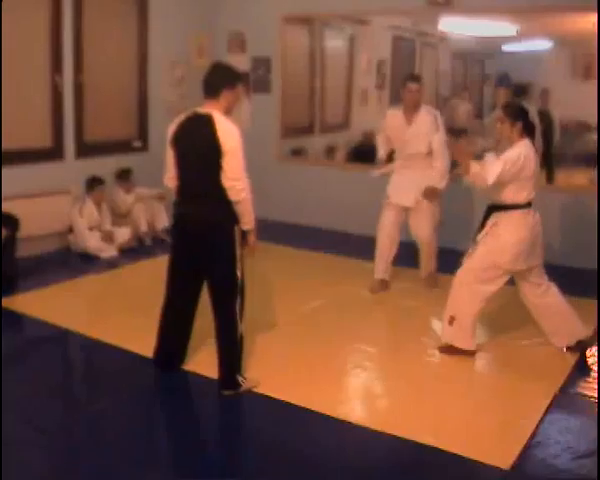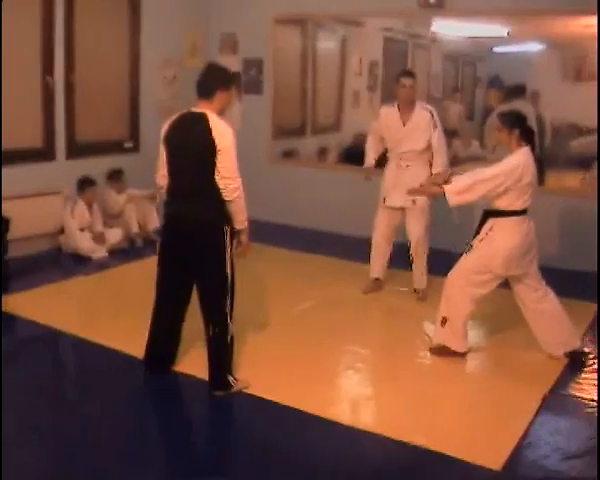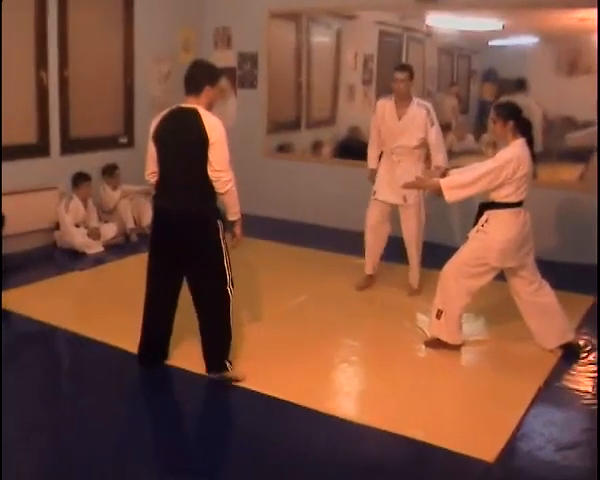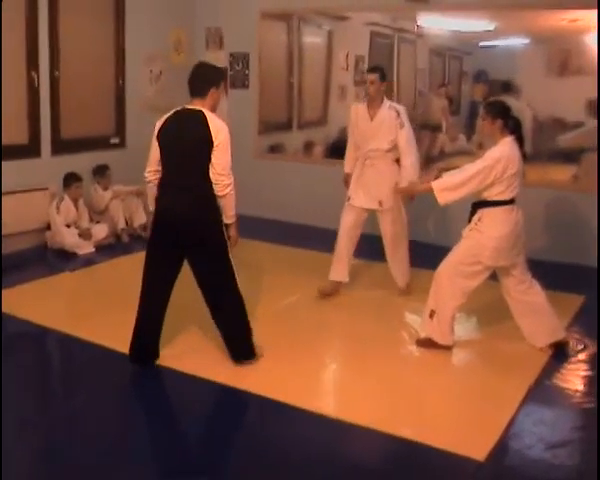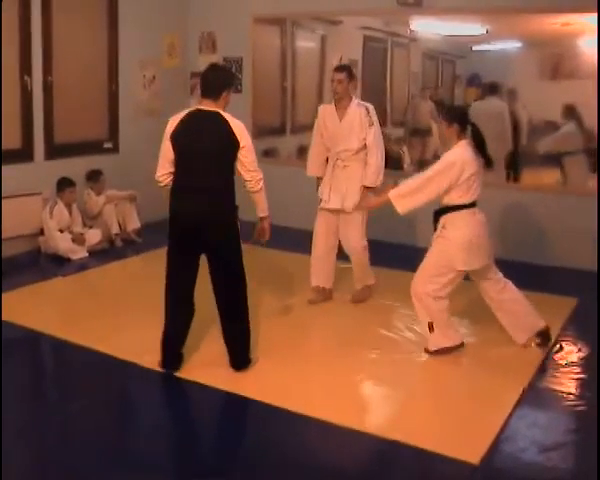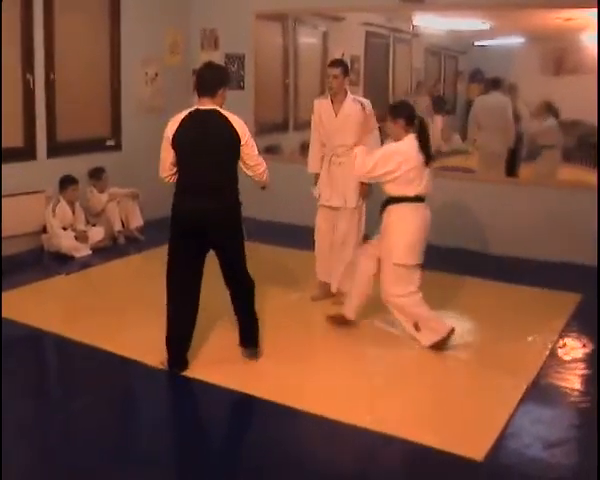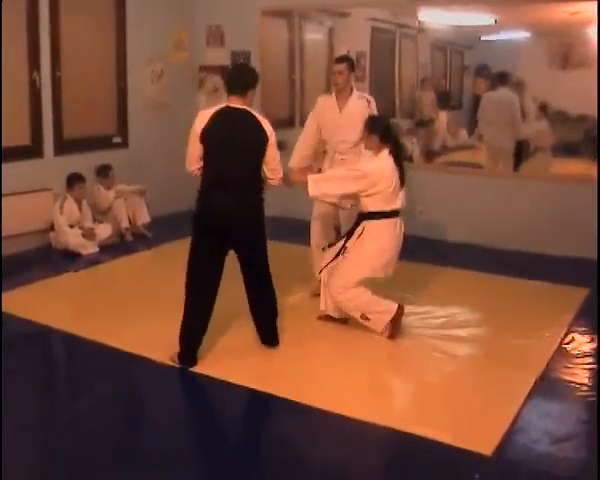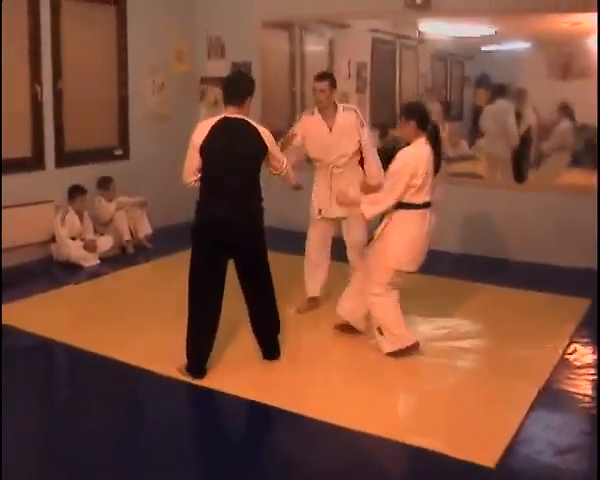
dt=0.3s
person 1, frame 1
left shoulder: (180, 126)
right shoulder: (226, 129)
left elbow: (172, 178)
right elbow: (237, 186)
right wrist: (249, 226)
left hip: (185, 218)
right hip: (218, 222)
left knee: (181, 291)
right knee: (227, 298)
left ankle: (167, 357)
right ankle: (230, 377)
person 1, frame 2
left shoulder: (172, 126)
right shoulder: (220, 129)
left elbow: (163, 178)
right elbow: (230, 185)
right wrist: (242, 226)
left hip: (176, 217)
right hip: (209, 222)
left knee: (171, 291)
right knee: (217, 298)
left ankle: (158, 359)
right ankle: (221, 378)
person 1, frame 3
left shoulder: (161, 122)
right shoulder: (211, 124)
left elbow: (152, 173)
right elbow: (222, 178)
right wrist: (235, 218)
left hip: (165, 212)
right hip: (199, 215)
left knee: (161, 285)
right knee: (215, 287)
left ankle: (151, 353)
right ankle: (218, 362)
person 1, frame 4
left shoulder: (164, 123)
right shoulder: (216, 127)
left elbow: (152, 174)
right elbow: (222, 182)
left wrist: (154, 209)
right wrist: (230, 221)
left hip: (167, 212)
right hip: (201, 215)
left knee: (156, 283)
right knee: (221, 284)
left ankle: (142, 351)
right ankle: (242, 349)
person 1, frame 5
left shoulder: (177, 123)
right shoulder: (234, 129)
left elbow: (163, 174)
right elbow: (253, 178)
right wrist: (263, 216)
left hip: (183, 213)
right hip: (219, 215)
left knee: (179, 285)
right knee: (230, 286)
left ankle: (170, 356)
right ankle: (239, 356)
person 1, frame 6
left shoulder: (177, 123)
right shoulder: (235, 125)
left elbow: (167, 172)
right elbow: (258, 171)
right wrist: (263, 181)
left hip: (187, 211)
right hip: (224, 211)
left knee: (182, 284)
right knee: (238, 275)
left ankle: (177, 357)
right ankle: (250, 343)
person 1, frame 7
left shoulder: (205, 119)
right shoulder: (261, 125)
left elbow: (193, 165)
right elbow: (274, 176)
left hip: (212, 207)
right hip: (248, 209)
left knee: (201, 279)
right knee: (257, 272)
left ankle: (187, 352)
right ankle: (269, 334)
person 1, frame 8
left shoulder: (204, 129)
right shoulder: (260, 134)
left elbow: (190, 176)
right elbow: (281, 167)
right wrist: (293, 181)
left hip: (211, 218)
right hip: (247, 218)
left knee: (205, 289)
right knee: (258, 282)
left ankle: (196, 363)
right ankle: (270, 347)
person 2, frame 1
left shoulder: (517, 155)
right shoulder: (525, 150)
left elbow: (488, 179)
right elbow: (496, 172)
left wrist: (467, 163)
right wrist: (471, 165)
left hip: (508, 227)
right hip: (524, 223)
left knee: (468, 279)
right knee: (537, 284)
left ankle: (460, 341)
right ankle: (574, 337)
person 2, frame 2
left shoulder: (516, 164)
right shoulder: (524, 159)
left elbow: (478, 184)
right elbow: (484, 175)
left wrist: (435, 190)
right wrist: (447, 181)
left hip: (503, 234)
right hip: (519, 231)
left knee: (459, 282)
right knee: (534, 290)
left ankle: (452, 342)
right ankle: (566, 344)
person 2, frame 3
left shoulder: (511, 156)
right shoulder: (520, 151)
left elbow: (476, 178)
right elbow: (481, 169)
left wrist: (431, 184)
right wrist: (444, 175)
left hip: (499, 226)
right hip: (515, 223)
left knee: (454, 274)
right knee: (529, 282)
left ankle: (447, 335)
right ankle: (560, 337)
person 2, frame 4
left shoulder: (500, 154)
right shoulder: (510, 148)
left elbow: (467, 180)
right elbow: (472, 172)
left wrist: (423, 187)
right wrist: (436, 178)
left hip: (491, 224)
right hip: (507, 221)
left knee: (449, 275)
right knee: (520, 281)
left ankle: (439, 336)
right ankle: (552, 335)
person 2, frame 5
left shoulder: (455, 158)
right shoulder: (468, 153)
left elbow: (425, 184)
right elbow: (431, 180)
left wrist: (381, 199)
right wrist: (398, 188)
left hip: (456, 228)
right hip: (471, 223)
left knee: (425, 288)
right knee: (492, 282)
left ankle: (445, 339)
right ankle: (533, 328)
person 2, frame 6
left shoulder: (399, 151)
right shoulder: (416, 147)
left elbow: (363, 169)
right elbow: (382, 163)
left wrist: (359, 145)
left hip: (404, 218)
right hip: (404, 216)
left knee: (398, 289)
right knee: (367, 259)
left ankle: (437, 331)
right ankle: (349, 313)
person 2, frame 7
left shoulder: (375, 169)
right shoulder: (389, 160)
left elbow: (338, 180)
right elbow: (349, 175)
left wrist: (303, 179)
right wrist: (314, 173)
left hip: (377, 233)
right hip: (380, 227)
left knee: (341, 286)
right knee: (331, 261)
left ankle: (389, 313)
right ankle: (336, 311)
person 2, frame 8
left shoulder: (408, 156)
right shoulder: (428, 151)
left elbow: (387, 196)
left wrist: (355, 201)
right wrist: (371, 193)
left hip: (404, 223)
right hip: (419, 219)
left knee: (378, 285)
right knee: (369, 270)
left ankle: (400, 341)
right ankle: (354, 319)
person 3, frame 1
left shoulder: (432, 117)
right shoulder: (392, 115)
left elbow: (441, 153)
right elbow: (384, 139)
left wrist: (436, 184)
right wrist: (381, 159)
left hip: (425, 178)
right hip: (399, 176)
left knee: (425, 233)
right knee: (386, 228)
left ankle: (429, 271)
right ankle: (381, 277)
person 3, frame 2
left shoulder: (428, 114)
right shoulder: (385, 113)
left elbow: (439, 148)
right elbow: (374, 139)
right wrist: (369, 162)
left hip: (419, 176)
right hip: (393, 174)
left knee: (418, 235)
right knee: (382, 230)
left ankle: (420, 284)
right ankle: (377, 277)
person 3, frame 3
left shoulder: (424, 110)
right shoulder: (382, 105)
left elbow: (436, 144)
right wrist: (372, 166)
left hip: (412, 172)
right hip: (386, 170)
left knee: (413, 231)
right knee: (374, 223)
left ankle: (414, 279)
right ankle: (370, 273)
person 3, frame 4
left shoulder: (396, 112)
right shoulder: (356, 110)
left elbow: (408, 149)
left wrist: (408, 183)
right wrist: (348, 170)
left hip: (386, 175)
right hip: (361, 175)
left knee: (394, 231)
right knee: (347, 228)
left ankle: (403, 279)
right ankle: (336, 280)
person 3, frame 5
left shoulder: (365, 111)
right shoulder: (324, 111)
left elbow: (376, 148)
left wrist: (370, 183)
right wrist: (316, 175)
left hip: (356, 176)
right hip: (332, 177)
left knee: (353, 237)
right knee: (322, 234)
left ankle: (364, 283)
right ankle: (323, 287)
person 3, frame 6
left shoulder: (361, 106)
right shoulder: (319, 105)
left elbow: (371, 145)
right elbow: (316, 142)
right wrist: (315, 172)
left hip: (352, 174)
right hip: (328, 173)
left knee: (346, 233)
right knee: (323, 231)
left ankle: (342, 286)
right ankle: (326, 283)
person 3, frame 7
left shoulder: (366, 103)
right shoulder: (323, 103)
right elbow: (309, 136)
right wrist: (295, 166)
right hip: (329, 167)
left knee: (352, 229)
right knee: (319, 225)
person 3, frame 8
left shoulder: (352, 115)
right shoulder: (305, 121)
left elbow: (367, 149)
left wrist: (375, 181)
right wrist: (283, 146)
left hip: (350, 181)
right hip: (323, 183)
left knee: (357, 242)
right knee: (316, 241)
right ankle: (313, 295)
